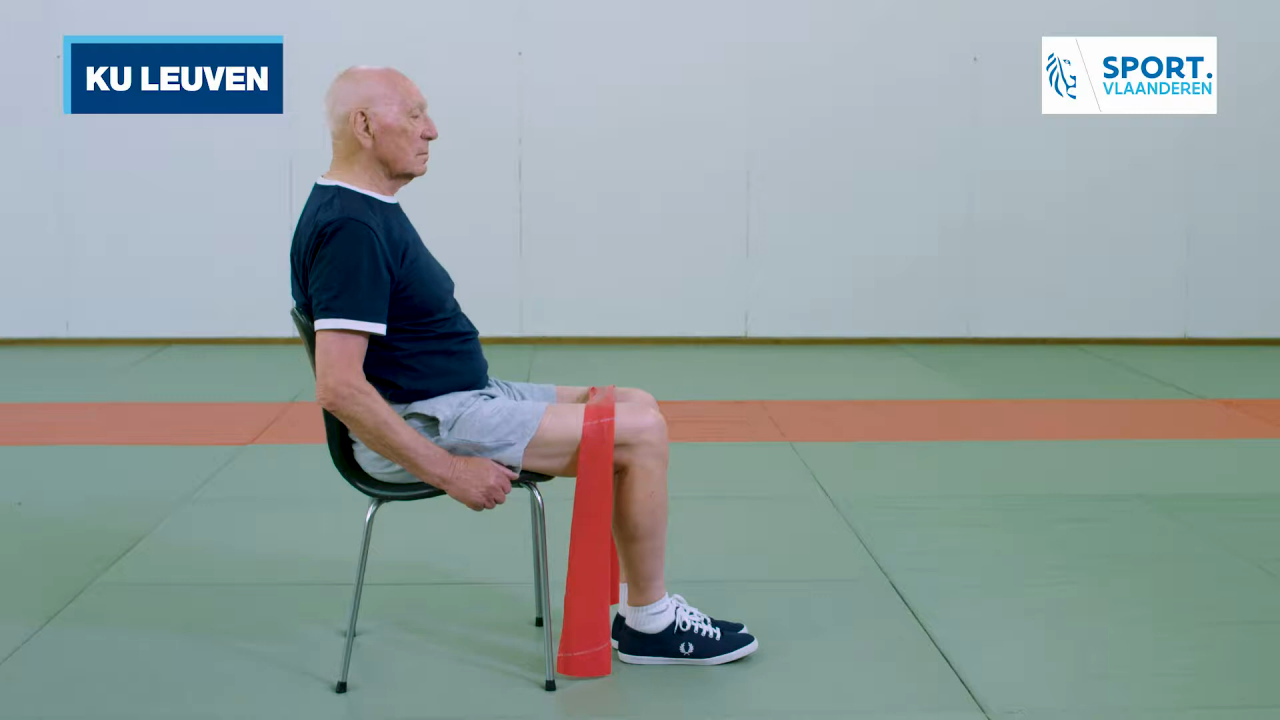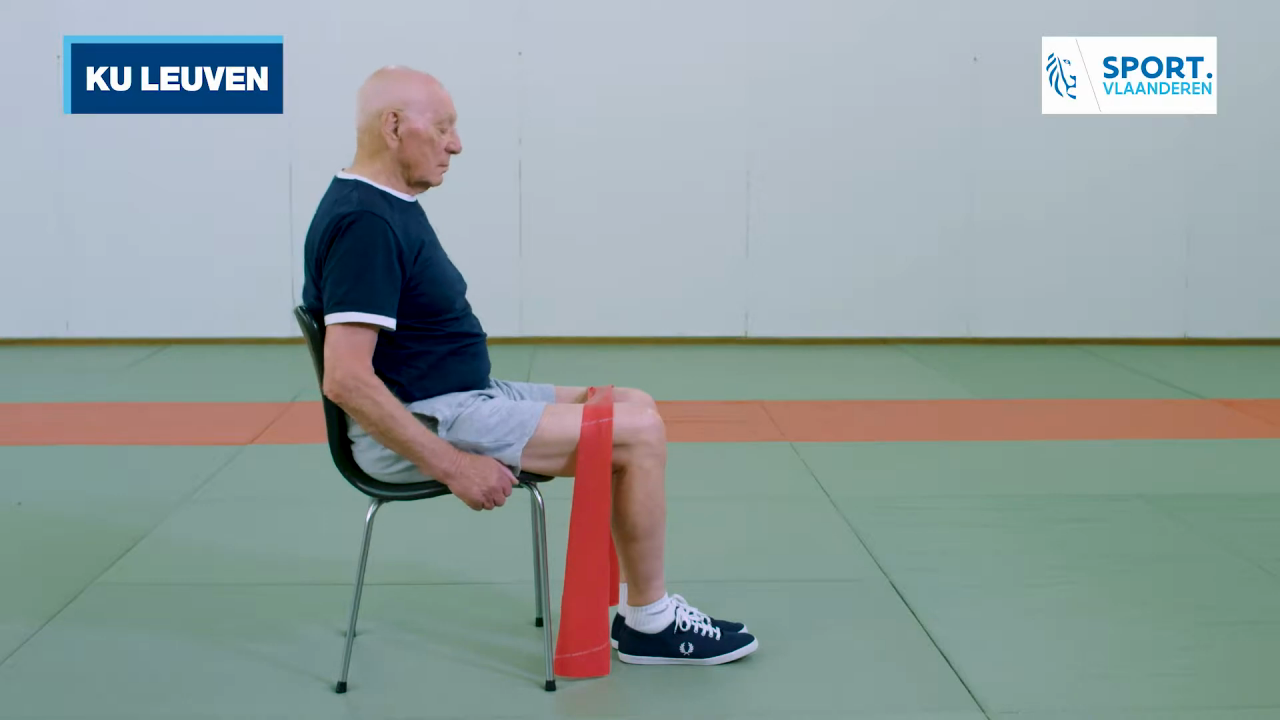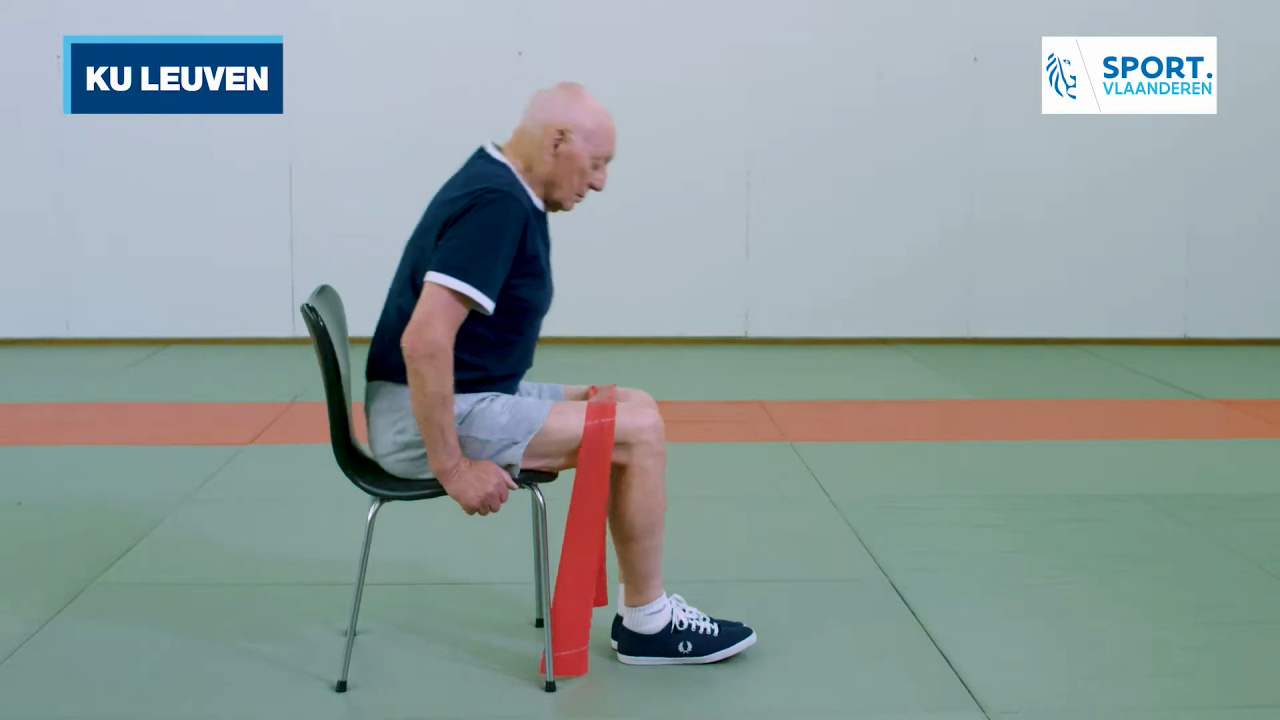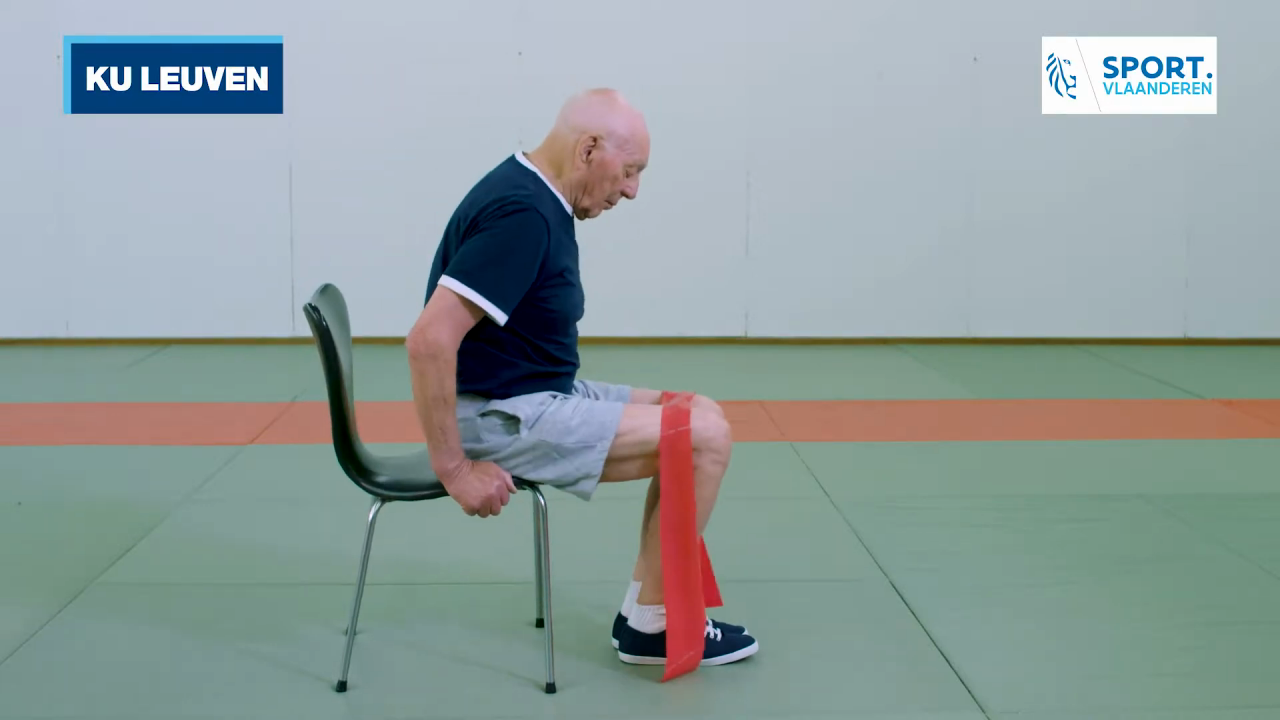
dt=0.7s
person 1, frame 1
left shoulder: (369, 208)
right shoulder: (348, 227)
right elbow: (339, 387)
right wrist: (447, 471)
left hip: (464, 398)
right hip: (427, 425)
left knee: (636, 409)
right knee: (641, 433)
left ankle: (643, 607)
right ankle: (650, 623)
person 1, frame 2
left shoulder: (386, 206)
right shoulder: (365, 222)
right elbow: (346, 378)
right wrist: (450, 466)
left hip: (463, 398)
right hip: (427, 424)
left knee: (634, 408)
right knee: (638, 434)
left ankle: (645, 607)
right ankle: (650, 623)
person 1, frame 3
left shoulder: (502, 188)
right shoulder: (497, 203)
right elbow: (424, 340)
right wrist: (451, 466)
left hip: (476, 396)
right hip: (430, 415)
left knee: (637, 410)
right knee: (638, 433)
left ankle: (641, 609)
right ankle: (648, 623)
person 1, frame 4
left shoulder: (534, 197)
right shoulder: (521, 213)
right elbow: (431, 340)
right wrist: (453, 468)
left hip: (538, 395)
right hip: (503, 418)
left knee: (702, 416)
right knee: (705, 439)
left ankle: (650, 608)
right ankle: (653, 623)
